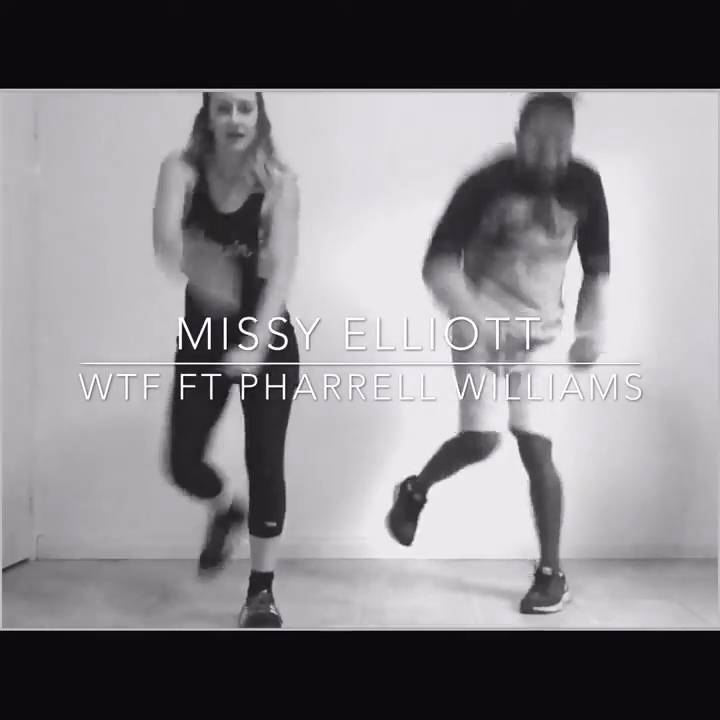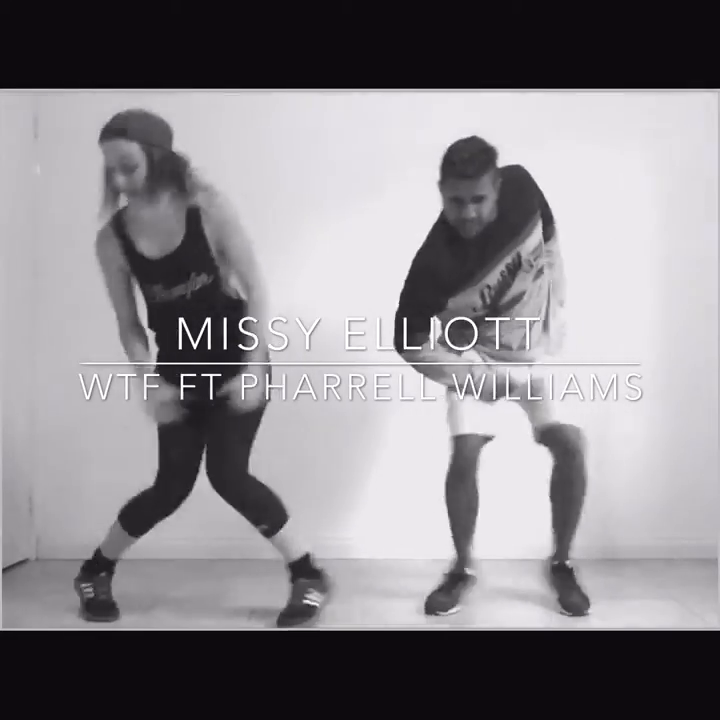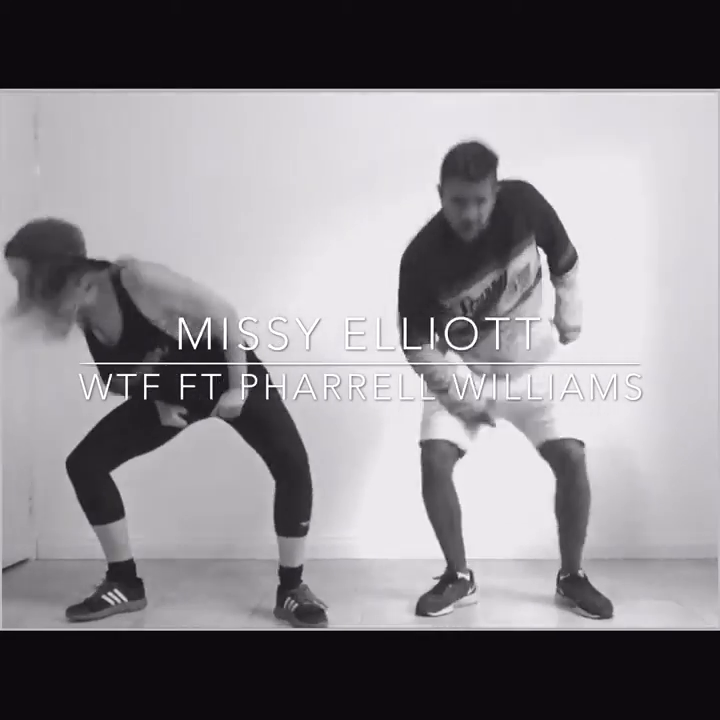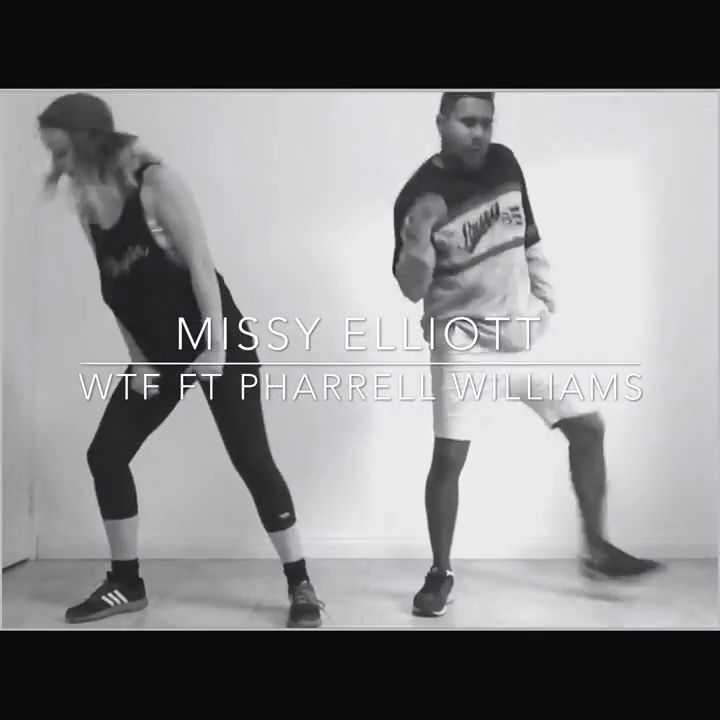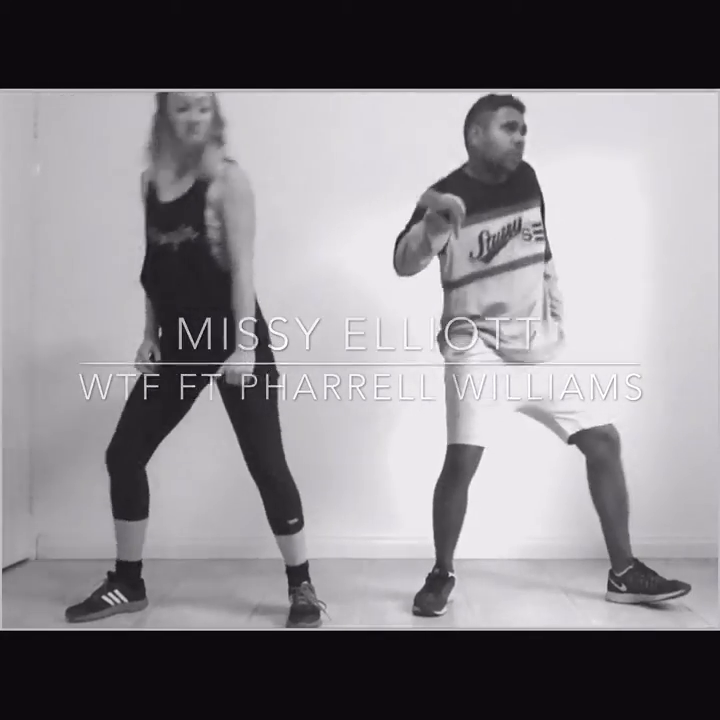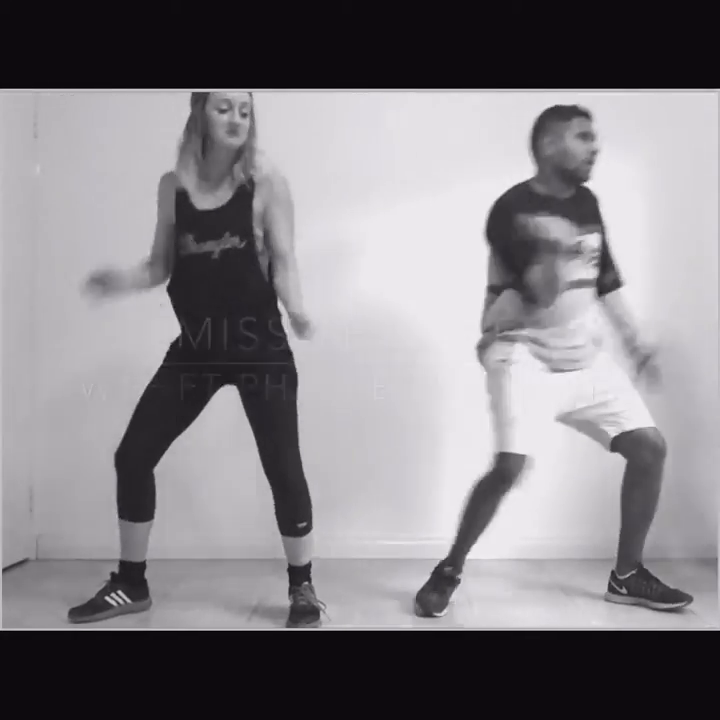
dt=0.4s
person 1, frame 1
left shoulder: (278, 183)
right shoulder: (180, 171)
left elbow: (281, 269)
right elbow: (164, 241)
left wrist: (255, 345)
right wrist: (198, 267)
left hip: (265, 339)
right hip: (202, 339)
left knee: (266, 462)
right knee: (182, 464)
left ankle: (261, 590)
right ankle: (226, 511)
person 1, frame 2
left shoulder: (209, 209)
right shoulder: (111, 240)
left elbow: (256, 290)
right elbow: (128, 324)
left wrist: (253, 366)
right wrist: (149, 380)
left hip: (239, 359)
right hip: (180, 367)
left knee: (226, 474)
right knee: (171, 487)
left ankle: (307, 576)
right ankle: (96, 571)
person 1, frame 3
left shoulder: (138, 280)
right shoulder: (83, 316)
left elbow: (223, 315)
right elbow: (124, 375)
left wrist: (238, 385)
right wrist: (158, 402)
left hip: (231, 380)
right hip: (170, 392)
left knee: (292, 467)
right knee: (84, 464)
left ankle: (291, 589)
right ankle: (125, 582)
person 1, frame 4
left shoulder: (155, 181)
right shoulder: (88, 208)
left elbow: (201, 264)
right elbow: (116, 294)
left wrist: (217, 348)
right wrist: (137, 360)
left hip: (218, 342)
right hip: (157, 352)
left knee: (251, 458)
right knee: (105, 454)
left ankle: (299, 584)
right ankle: (126, 583)
person 1, frame 5
left shoulder: (226, 176)
right shoulder: (152, 180)
left elbow: (242, 265)
right elbow: (155, 268)
left wrist: (246, 346)
right wrist: (148, 337)
left hip: (232, 340)
right hip: (177, 345)
left knee: (266, 462)
right knee: (123, 454)
left ankle: (301, 586)
right ankle: (127, 583)
person 1, frame 6
left shoulder: (267, 182)
right shoulder: (172, 186)
left elbow: (283, 260)
right elbow: (162, 265)
left wrist: (296, 308)
right wrist: (126, 280)
left hip: (259, 346)
right hip: (195, 347)
left knee: (284, 466)
right knee: (133, 456)
left ankle: (301, 588)
right ankle: (130, 584)
person 2, frame 1
left shoulder: (585, 183)
right shoulder: (483, 186)
left elbow: (595, 261)
right elbow: (436, 265)
left wrist: (589, 328)
right wrist: (470, 315)
left hip: (536, 335)
right hip: (479, 330)
left knee: (536, 448)
right knee: (482, 439)
left ankle: (550, 572)
right ankle: (414, 490)
person 2, frame 2
left shoulder: (523, 187)
right shoulder: (435, 259)
right elbow: (410, 341)
left wrist: (555, 301)
right wrist: (482, 377)
left hip: (537, 348)
right hip: (473, 359)
left knee: (570, 445)
right knee: (466, 456)
left ankle: (562, 564)
right ankle: (460, 570)
person 2, frame 3
left shoulder: (524, 202)
right shoulder: (422, 258)
left elbow: (565, 260)
right elbow: (414, 341)
left wrist: (569, 317)
right wrist: (459, 391)
left hip: (528, 364)
right hip: (462, 370)
left knee: (571, 460)
right knee: (435, 461)
left ankle: (571, 576)
right ankle: (459, 577)
person 2, frame 4
left shoulder: (505, 163)
right shoulder: (419, 195)
right elbow: (412, 289)
left wrist: (546, 299)
right wrist: (417, 238)
left hip: (528, 330)
right hip: (463, 340)
left knee: (588, 427)
right knee: (449, 456)
left ankle: (597, 549)
right ankle: (440, 573)
person 2, frame 5
left shoulder: (526, 179)
right shoulder: (448, 196)
right elbow: (404, 265)
left wrist: (558, 320)
right wrist: (433, 225)
left hip: (540, 349)
right hip: (477, 351)
left knee: (604, 442)
right knee: (461, 462)
left ankle: (623, 572)
right ankle: (442, 573)
person 2, frame 6
left shoulder: (586, 204)
right shoulder: (513, 210)
left elbow: (605, 282)
right elbow: (541, 298)
left wrist: (635, 342)
right wrist: (553, 249)
left hip: (585, 357)
right hip: (521, 353)
left knee: (650, 447)
right knee: (510, 467)
left ankle: (626, 575)
right ankle: (449, 570)
